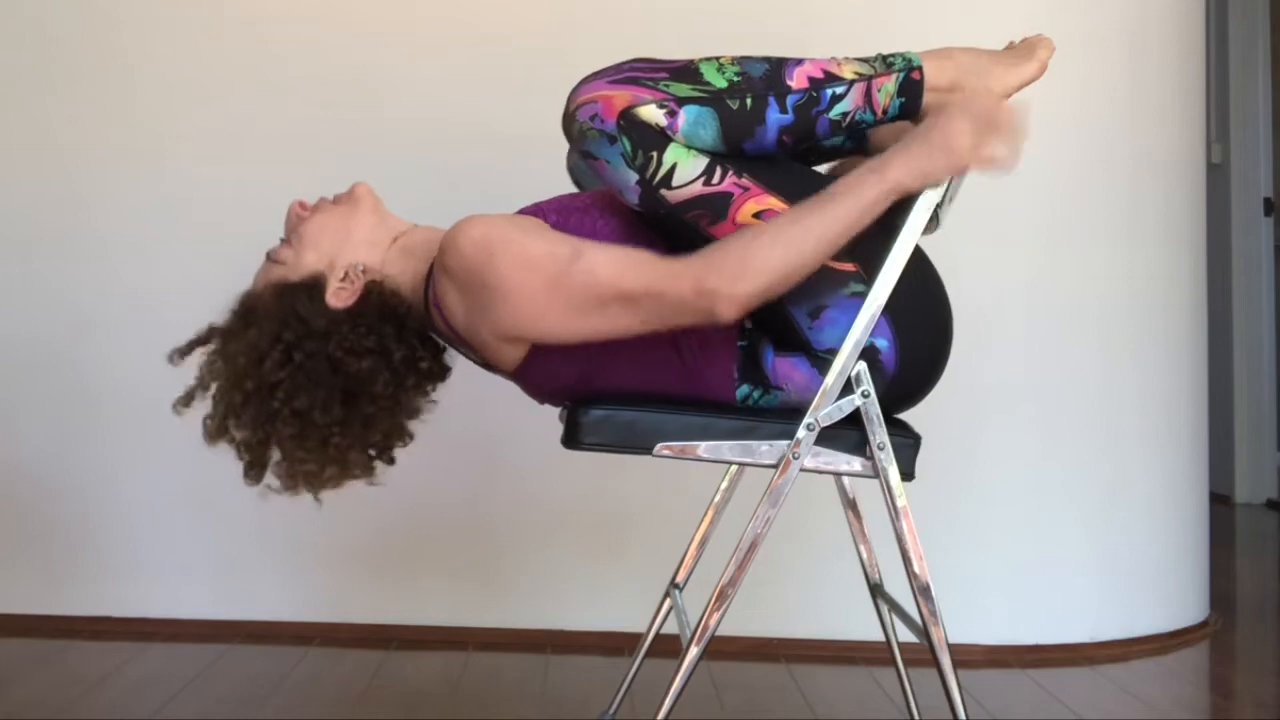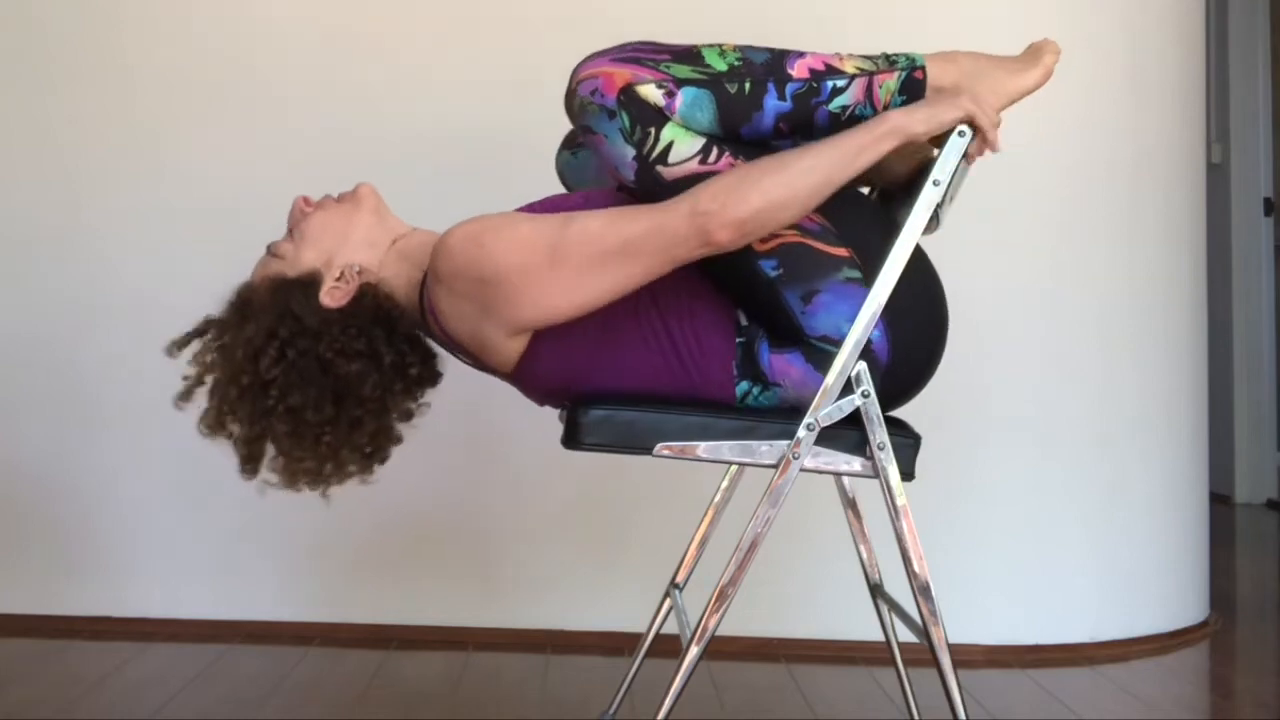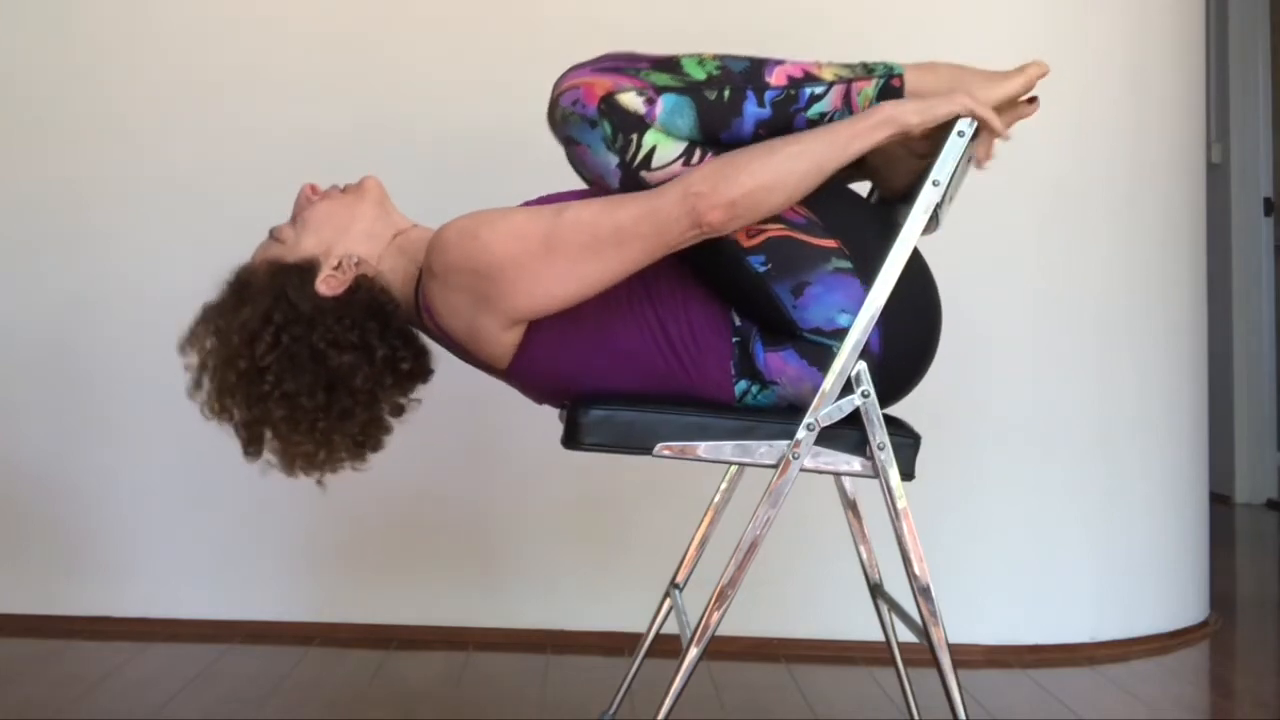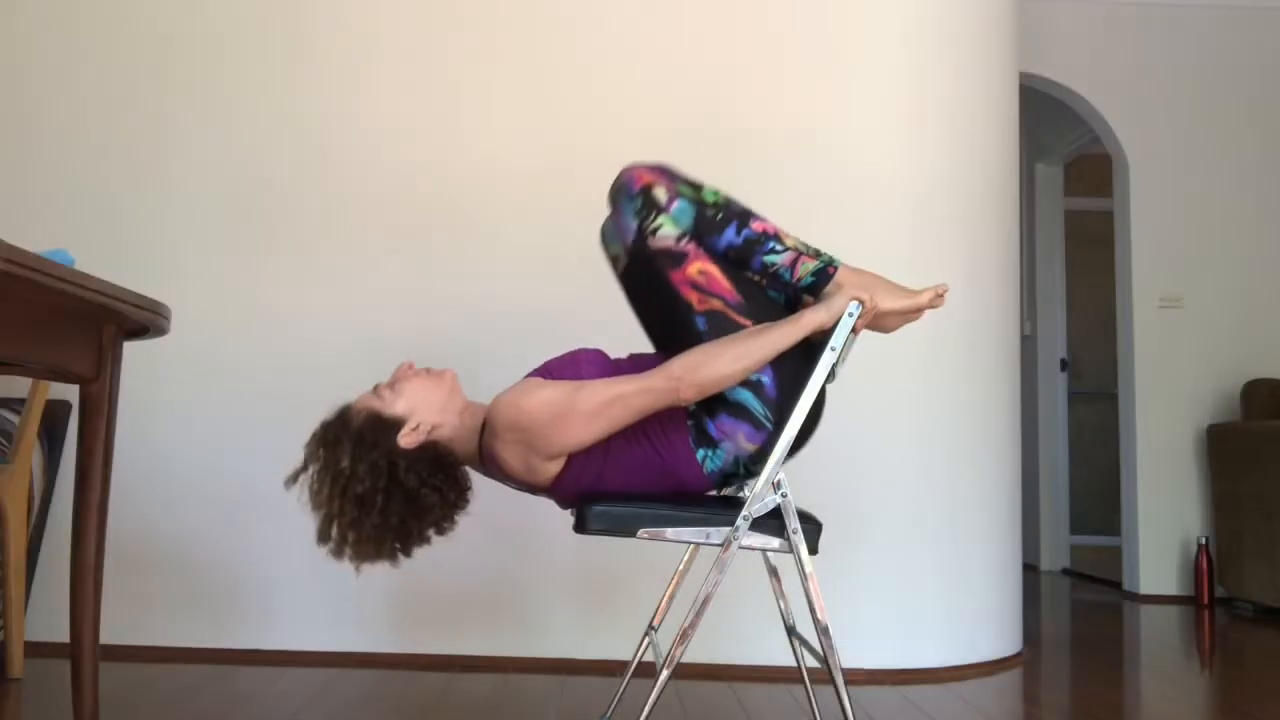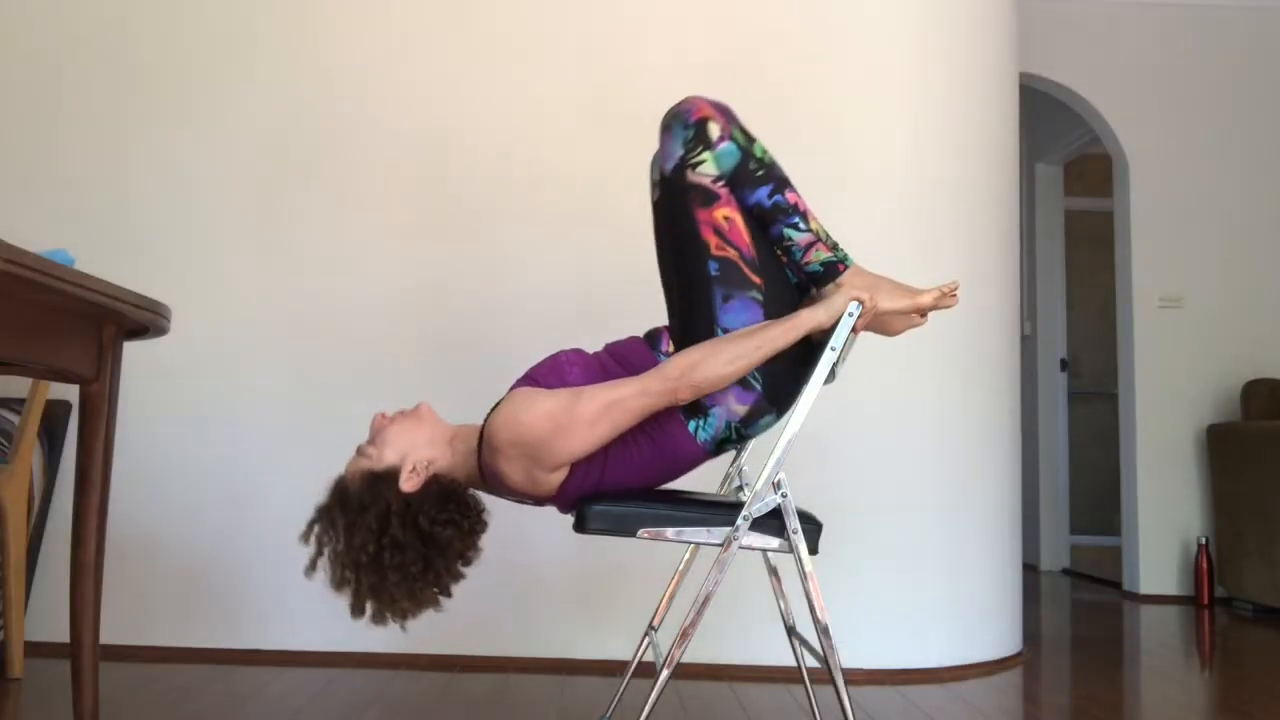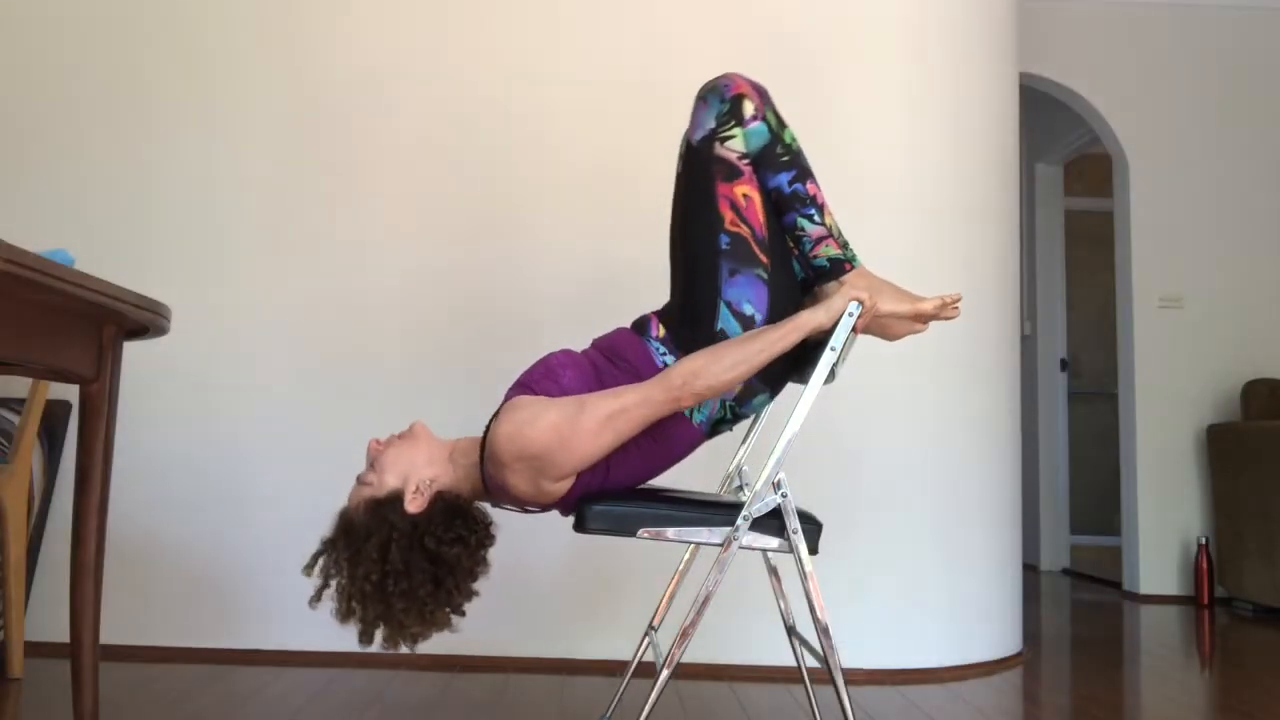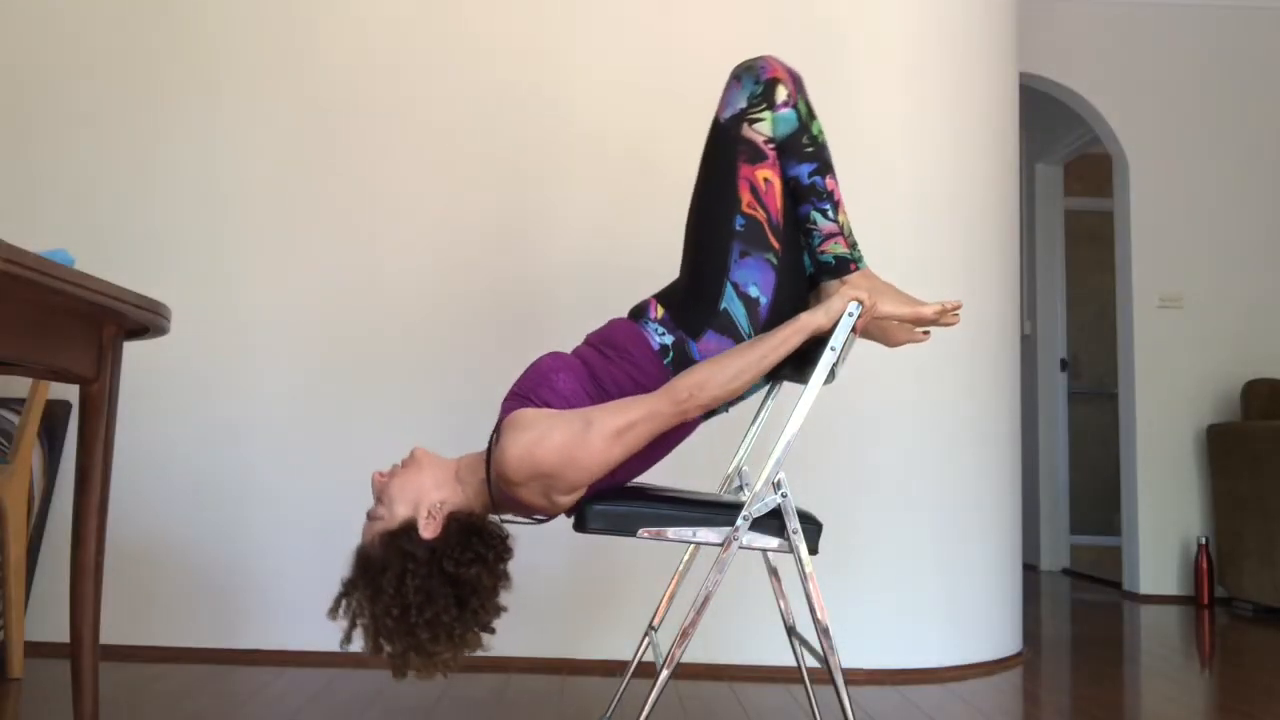
dt=0.7s
person 1, frame 1
left shoulder: (454, 281)
right shoulder: (476, 261)
right elbow: (714, 290)
right wrist: (894, 171)
left hip: (791, 351)
right hip: (837, 346)
left knee: (605, 147)
right knee: (615, 107)
left ankle: (906, 113)
right ankle: (933, 82)
person 1, frame 2
left shoulder: (457, 288)
right shoulder: (474, 266)
left elbow: (665, 214)
right elbow: (709, 222)
right wrist: (902, 124)
left hip: (776, 334)
right hip: (833, 345)
left knee: (595, 151)
right knee: (614, 84)
left ankle: (883, 145)
right ankle: (929, 84)
person 1, frame 3
left shoulder: (461, 278)
right shoulder: (469, 261)
left elbow: (666, 218)
right elbow: (701, 207)
right wrist: (899, 113)
left hip: (783, 340)
right hip: (830, 340)
right knee: (599, 97)
left ankle: (904, 154)
right ankle: (911, 92)
person 1, frame 4
left shoulder: (496, 439)
right elbow: (671, 385)
right wrist: (816, 316)
left hip: (723, 421)
right hip: (747, 415)
left knee: (642, 200)
right knee: (645, 192)
left ankle: (834, 289)
right ankle: (843, 291)
person 1, frame 5
left shoulder: (498, 453)
right shoulder: (518, 436)
left elbow: (664, 373)
right elbow: (671, 387)
right wrist: (815, 316)
left hip: (720, 376)
right hip: (735, 388)
left knee: (688, 140)
right knee: (697, 124)
left ankle: (841, 292)
right ankle: (846, 292)
person 1, frame 6
left shoulder: (501, 466)
right shoulder: (520, 447)
right elbow: (677, 391)
right wrist: (815, 317)
left hip: (686, 349)
right hip: (721, 347)
right knee: (730, 100)
left ankle: (840, 290)
right ankle: (845, 290)
person 1, frame 7
left shoulder: (509, 472)
right shoulder: (524, 459)
right elbow: (683, 401)
right wrist: (815, 319)
left hip: (685, 340)
right hip: (712, 339)
right knee: (763, 82)
left ankle: (839, 293)
right ankle: (844, 289)
